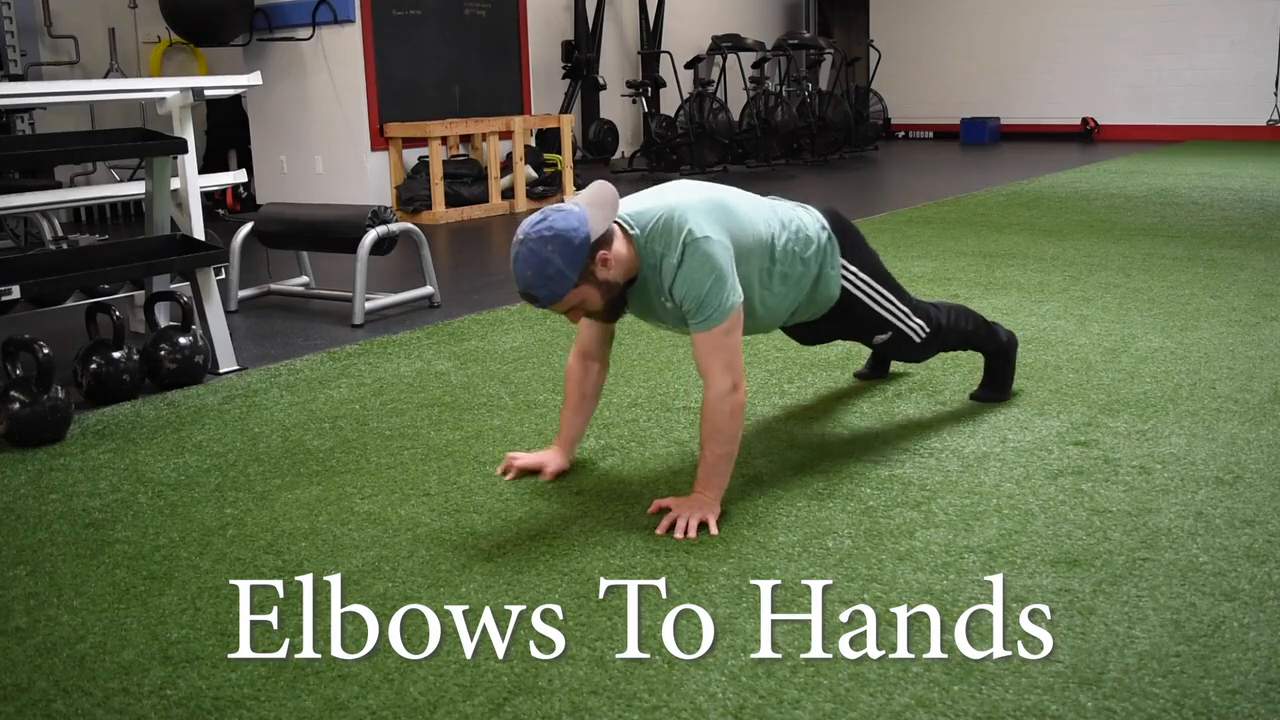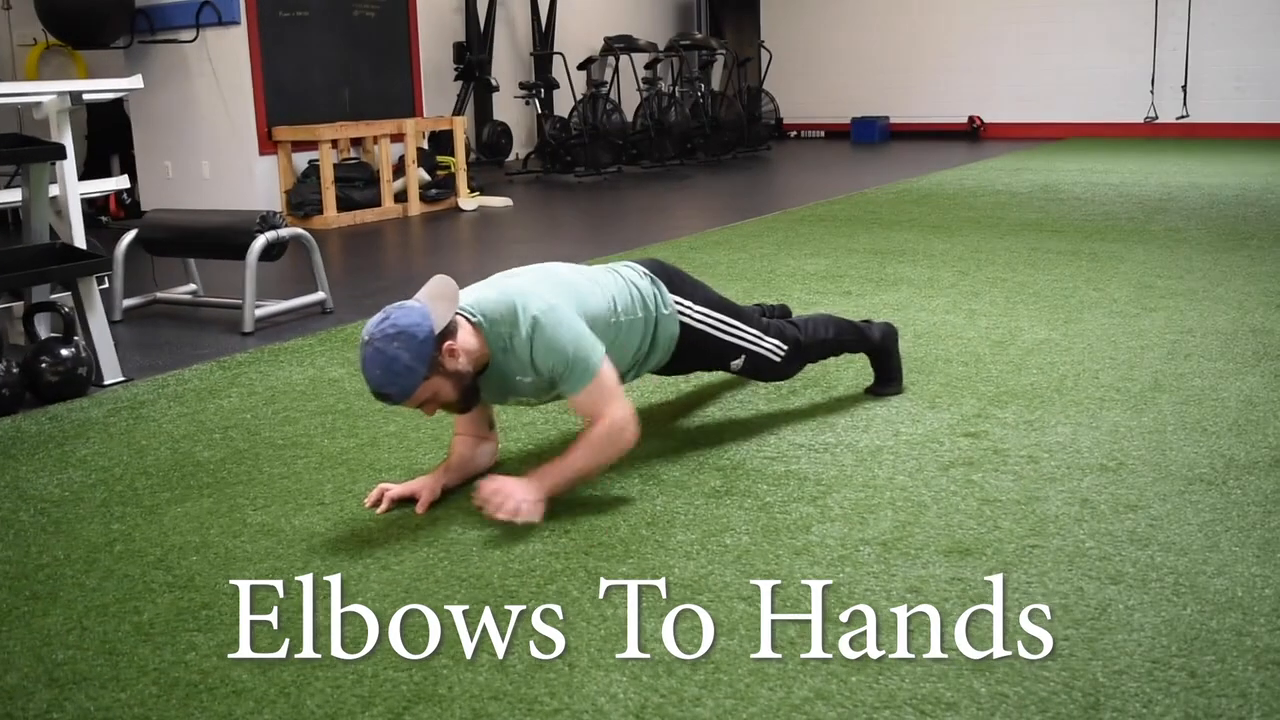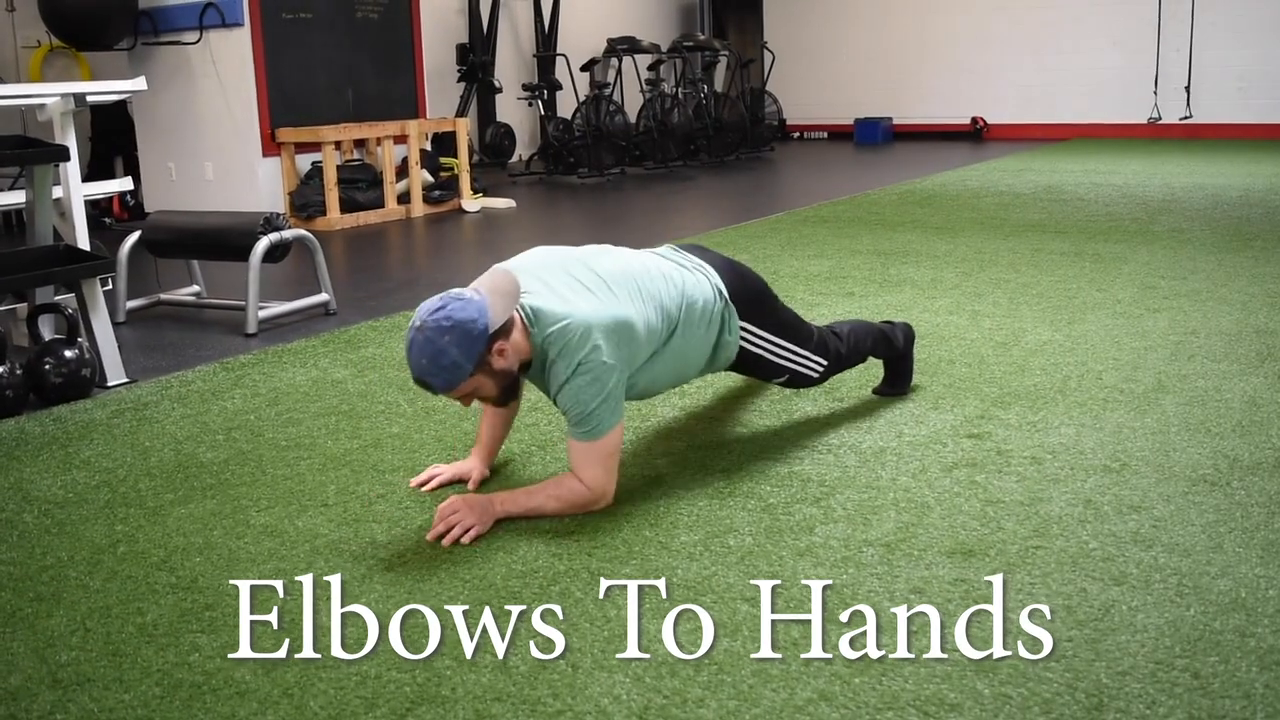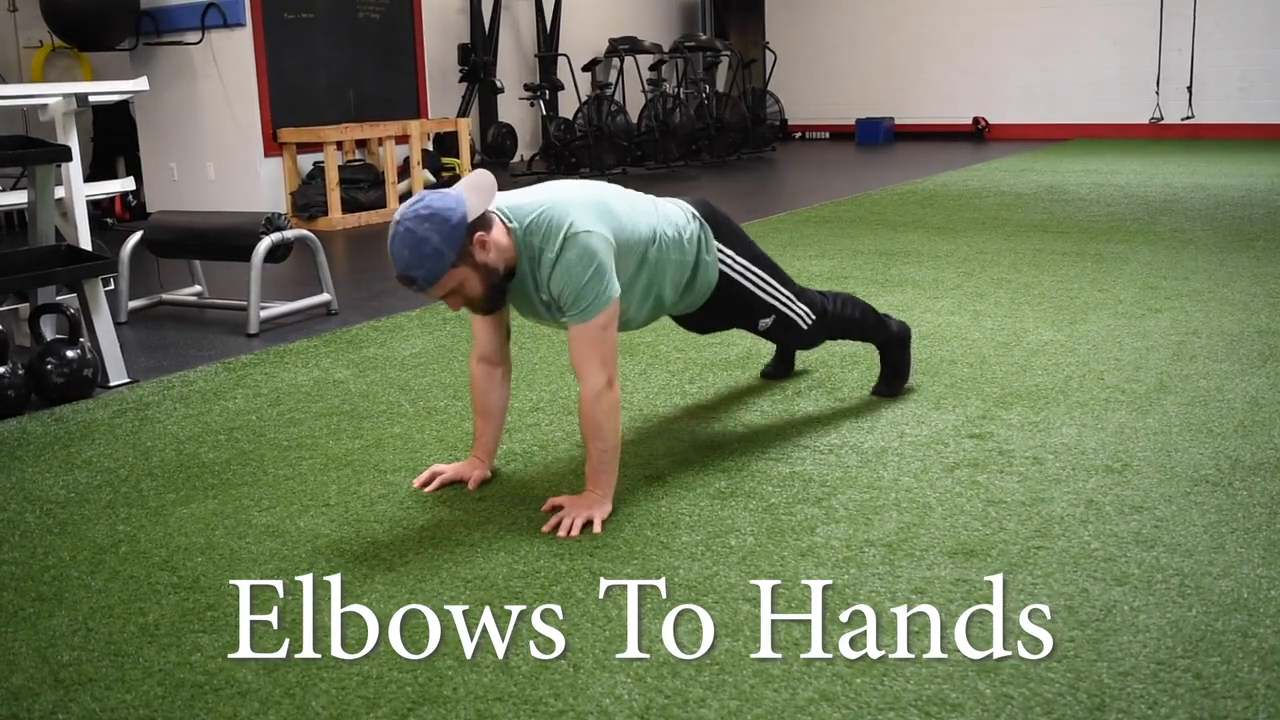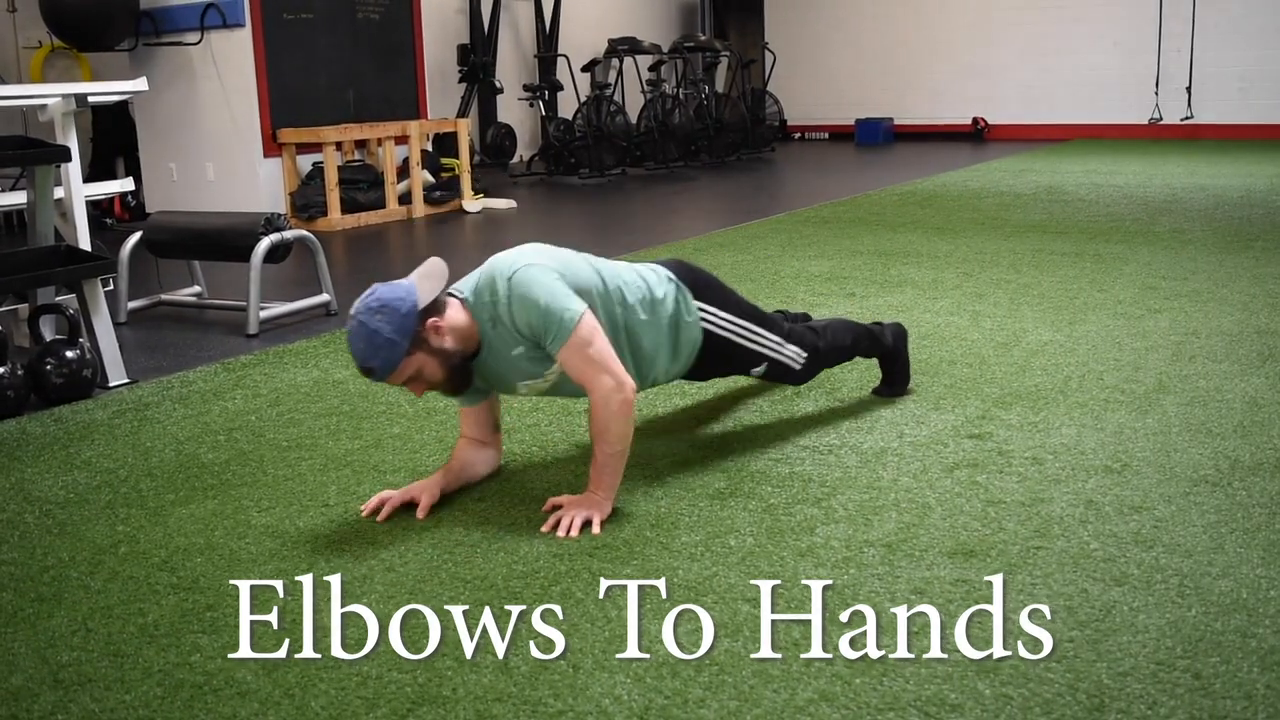
dt=1s
person 1, frame 1
left shoulder: (691, 247)
right shoulder: (592, 246)
left elbow: (726, 386)
right elbow: (588, 359)
left wrist: (706, 497)
right wrist: (561, 449)
left hip: (823, 259)
right hip: (780, 280)
left knee: (917, 334)
right knee: (832, 337)
left ankle: (996, 344)
right ankle: (881, 352)
person 1, frame 2
left shoulder: (541, 327)
right shoulder: (447, 337)
left elbow: (619, 424)
right elbow: (478, 441)
left wrist: (533, 486)
right wrist: (438, 477)
left hip: (660, 307)
right hip: (619, 310)
left knee: (783, 353)
left ankle: (873, 338)
right ankle: (769, 314)
person 1, frame 3
left shoulder: (582, 354)
right shoulder: (500, 288)
left elbow: (596, 489)
right elbow: (511, 380)
left wrist: (493, 505)
right wrist: (480, 456)
left hip: (724, 310)
right hip: (677, 269)
left knee: (818, 359)
left ankle: (893, 341)
person 1, frame 4
left shoulder: (572, 243)
right shoulder: (477, 244)
left elbow: (599, 382)
right elbow: (490, 361)
left wrist: (598, 495)
right wrist: (480, 459)
left hip: (702, 253)
right hip: (667, 277)
left knee: (805, 319)
left ankle: (889, 336)
right ankle: (786, 352)
person 1, frame 5
left shoulder: (521, 287)
right shoulder: (460, 346)
left elbow: (615, 389)
right elbow: (482, 445)
left wrist: (598, 497)
right wrist: (432, 483)
left hip: (681, 313)
right hip: (661, 344)
left knee: (801, 357)
left ankle: (884, 341)
right ankle: (787, 321)
